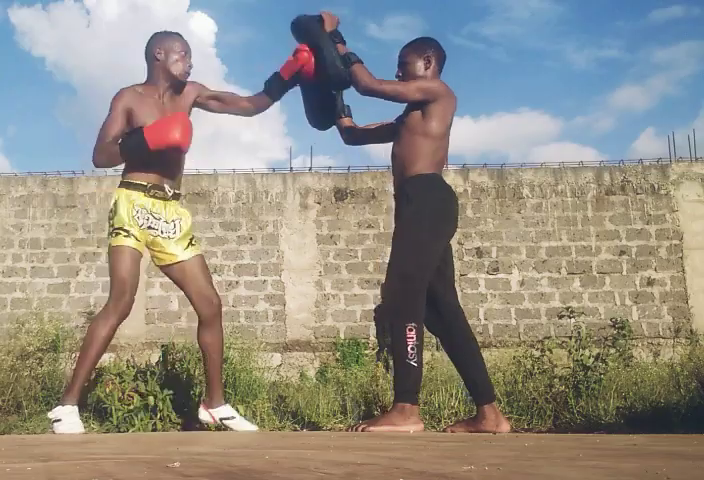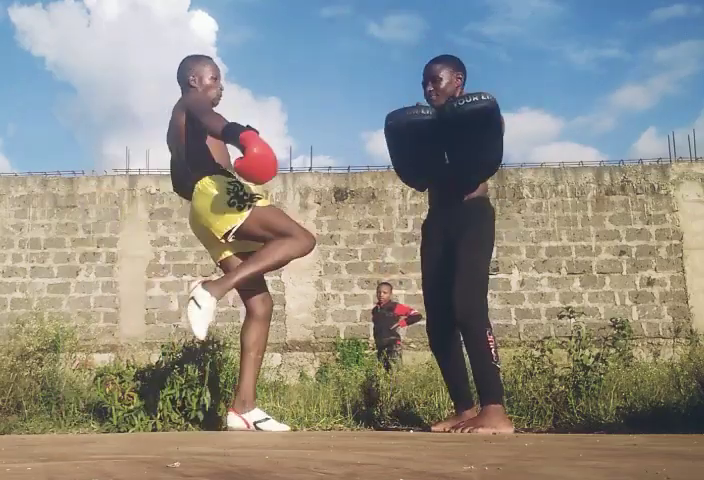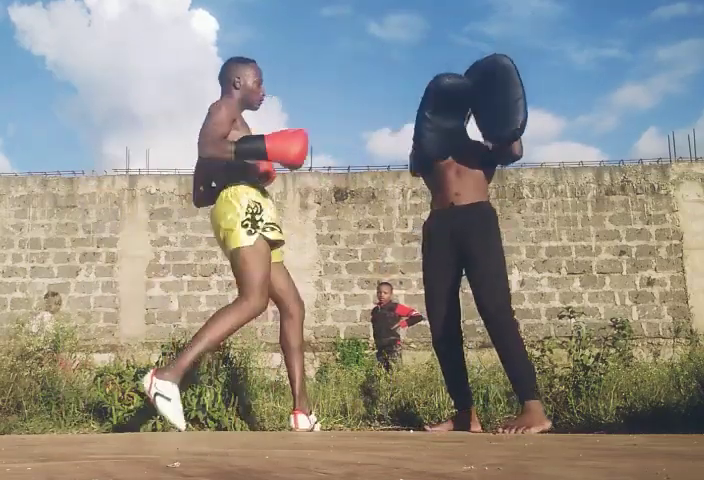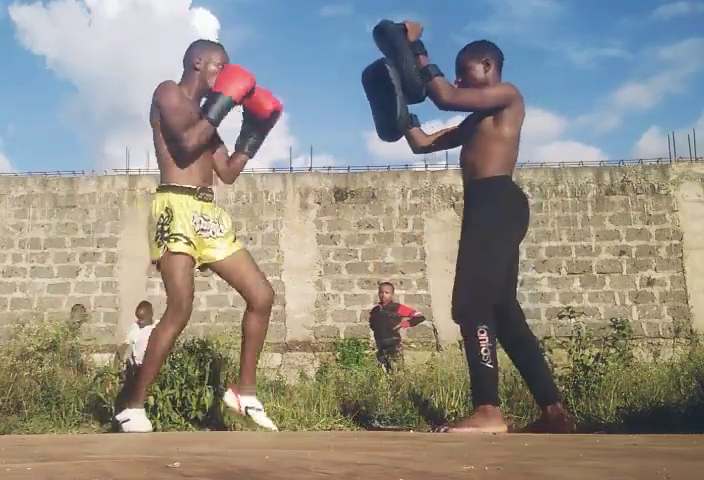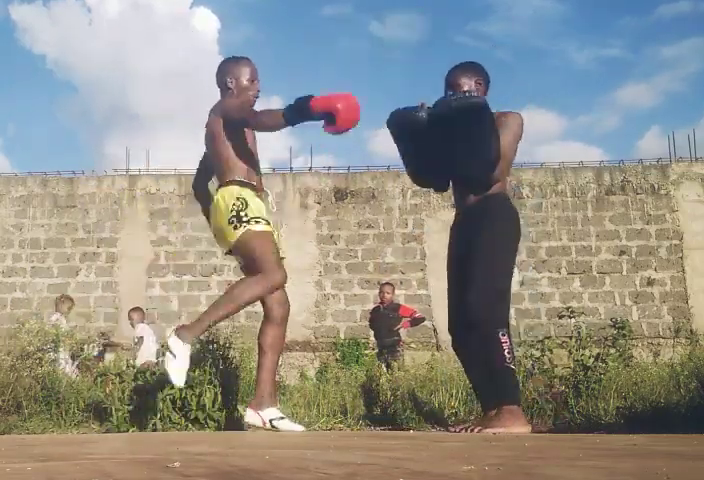
dt=1s
person 1, frame 1
left shoulder: (437, 92)
right shoulder: (409, 118)
left elbow: (368, 84)
right elbow: (353, 134)
left wrist: (334, 37)
right wrist: (332, 90)
left hip: (425, 200)
right hip: (422, 205)
left knee: (400, 300)
right knee: (441, 308)
left ankle: (405, 410)
right ankle: (489, 412)
person 1, frame 2
left shoulder: (482, 117)
right shoulder: (425, 128)
left elbow: (484, 163)
right elbow: (415, 177)
left wrist: (453, 114)
right wrist: (409, 133)
left hip: (472, 215)
right hip: (436, 221)
left knee: (468, 306)
right knee: (438, 320)
left ankle: (495, 411)
right ankle: (465, 407)
person 1, frame 3
left shoulder: (483, 147)
right shoulder: (430, 150)
left elbow: (513, 150)
right elbow: (420, 162)
left wrist: (503, 111)
right wrist: (431, 128)
left hip: (478, 220)
right hip: (438, 227)
left knee: (495, 308)
right knee: (441, 323)
left ankle: (533, 406)
right ankle: (465, 411)
person 1, frame 4
left shoulder: (507, 95)
right shoulder: (474, 122)
left elbow: (445, 98)
right elbow: (422, 143)
left wrist: (416, 50)
left hip: (497, 203)
right hip: (490, 208)
left knee: (472, 302)
right knee: (502, 309)
left ankle: (488, 411)
right ankle: (553, 411)
person 1, frame 5
left shoulder: (507, 121)
right shoulder: (446, 133)
left elbow: (492, 170)
right elbow: (437, 181)
right wrist: (422, 144)
left hip: (494, 215)
right hip: (464, 223)
left knee: (486, 309)
right knee: (461, 323)
left ankle: (512, 412)
right ankle: (494, 407)
person 2, frame 1
left shoulder: (189, 94)
right shoulder: (129, 98)
left elbow: (250, 105)
right elbow: (100, 157)
left wrist: (285, 76)
right wrist: (140, 139)
left hip: (173, 214)
right hip: (134, 206)
left knee: (209, 304)
right knee: (120, 304)
left ankle: (214, 403)
right ankle: (68, 403)
person 2, frame 2
left shoulder: (180, 130)
right shoulder: (189, 105)
left elbow: (188, 173)
right elbow: (205, 118)
right wrist: (240, 133)
left hip: (218, 205)
right hip: (220, 195)
left knee: (260, 306)
right knee: (301, 240)
left ankle: (245, 408)
right ankle: (211, 290)
person 2, frame 3
left shoulder: (232, 124)
right shoulder: (221, 110)
left elbow: (200, 186)
right elbow: (207, 153)
left wrist: (257, 161)
right wrist: (255, 149)
left hip: (243, 214)
right hip: (244, 208)
left knee: (293, 307)
right knee: (254, 301)
left ankle: (301, 411)
right ankle: (167, 376)
person 2, frame 4
left shoulder: (207, 109)
right shoulder: (168, 94)
left elbow: (229, 174)
right elbow: (187, 144)
left wrist: (259, 126)
right wrist: (223, 100)
left hip: (210, 215)
right hip: (177, 211)
left knee: (261, 297)
right knee: (179, 313)
left ankle: (243, 391)
right ankle: (134, 405)
person 2, frame 5
left shoulder: (222, 125)
right shoulder: (226, 106)
left elbow: (202, 179)
right elbow: (264, 120)
left wrist: (213, 216)
right wrist: (312, 108)
left hip: (245, 205)
right hip: (239, 201)
left knee: (279, 309)
right knee: (272, 275)
left ankle: (263, 406)
right ankle: (186, 335)
